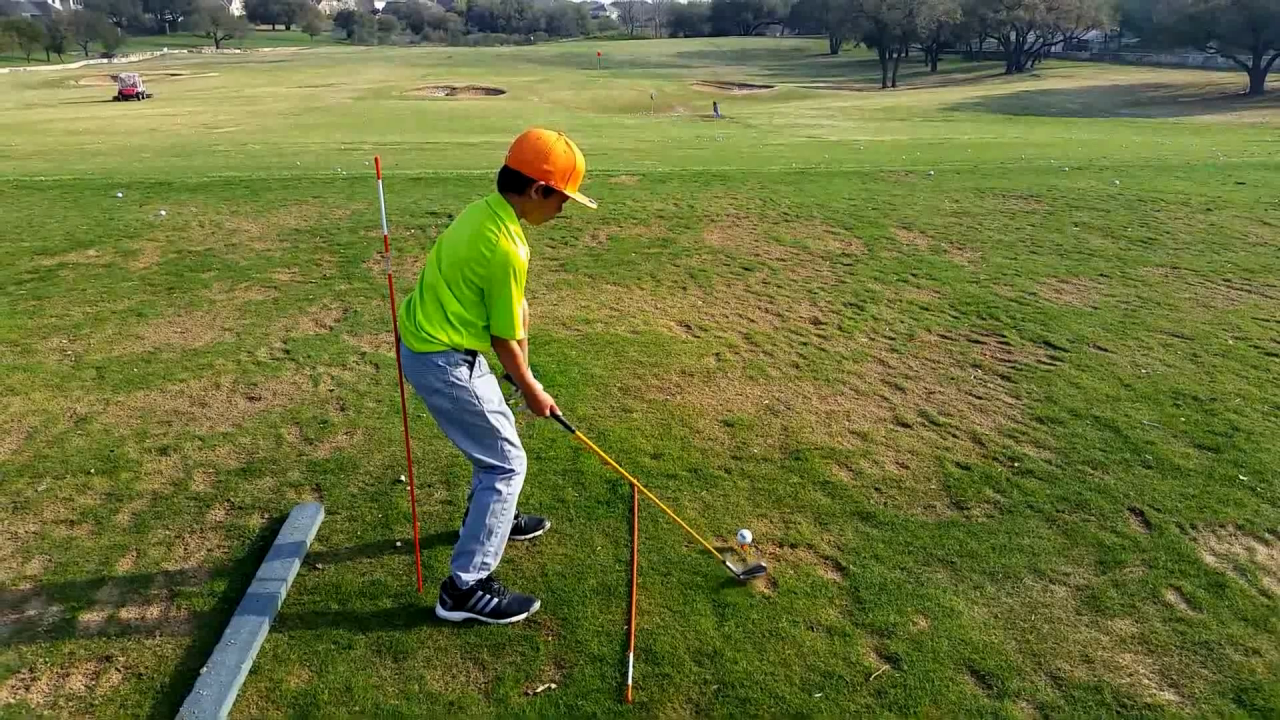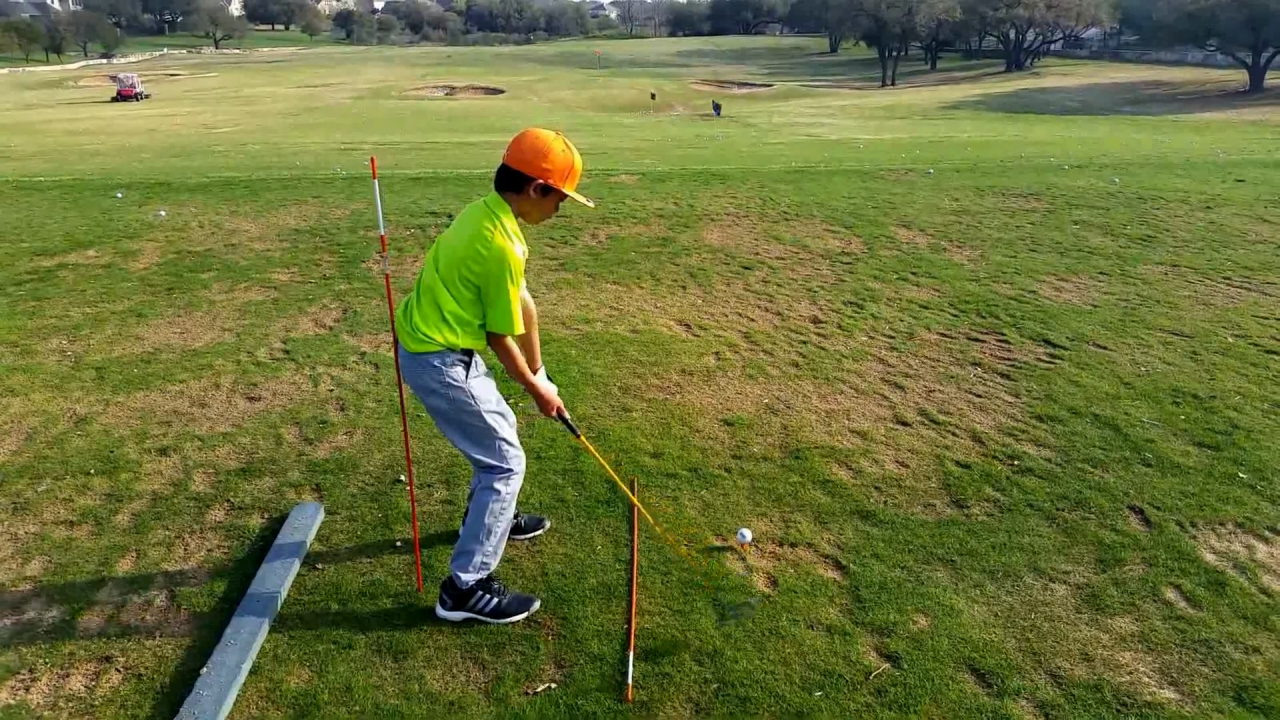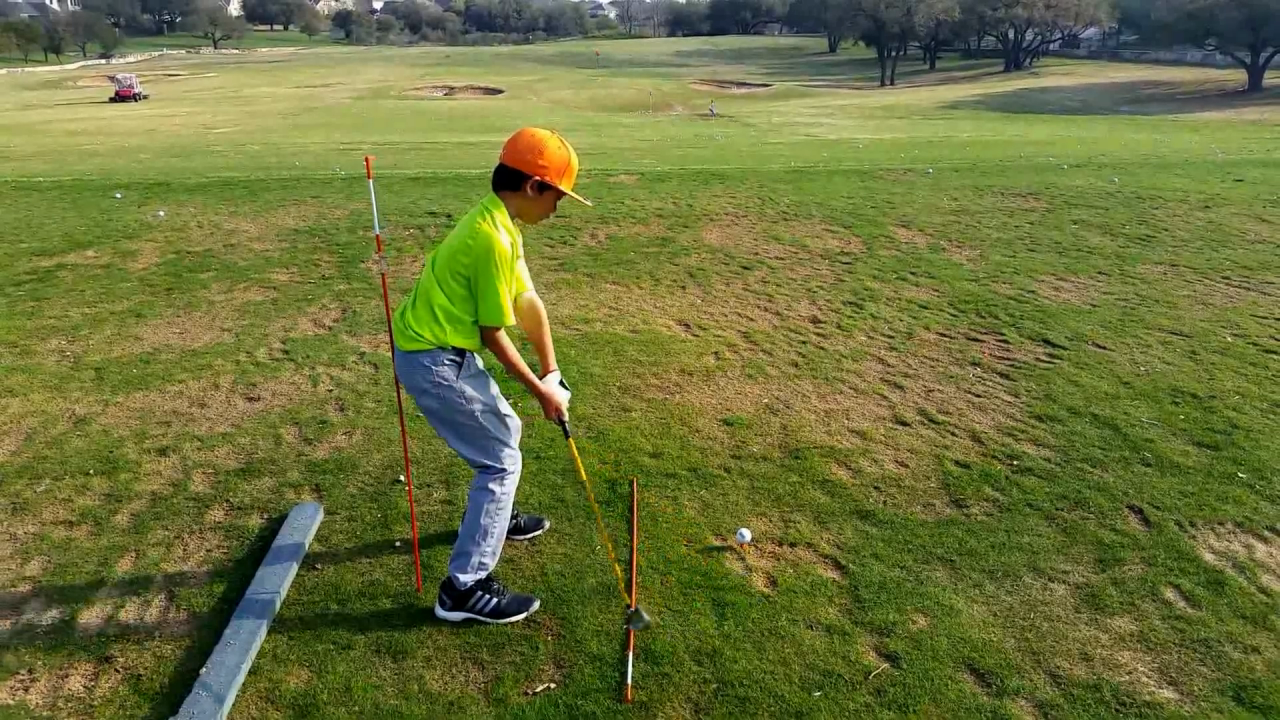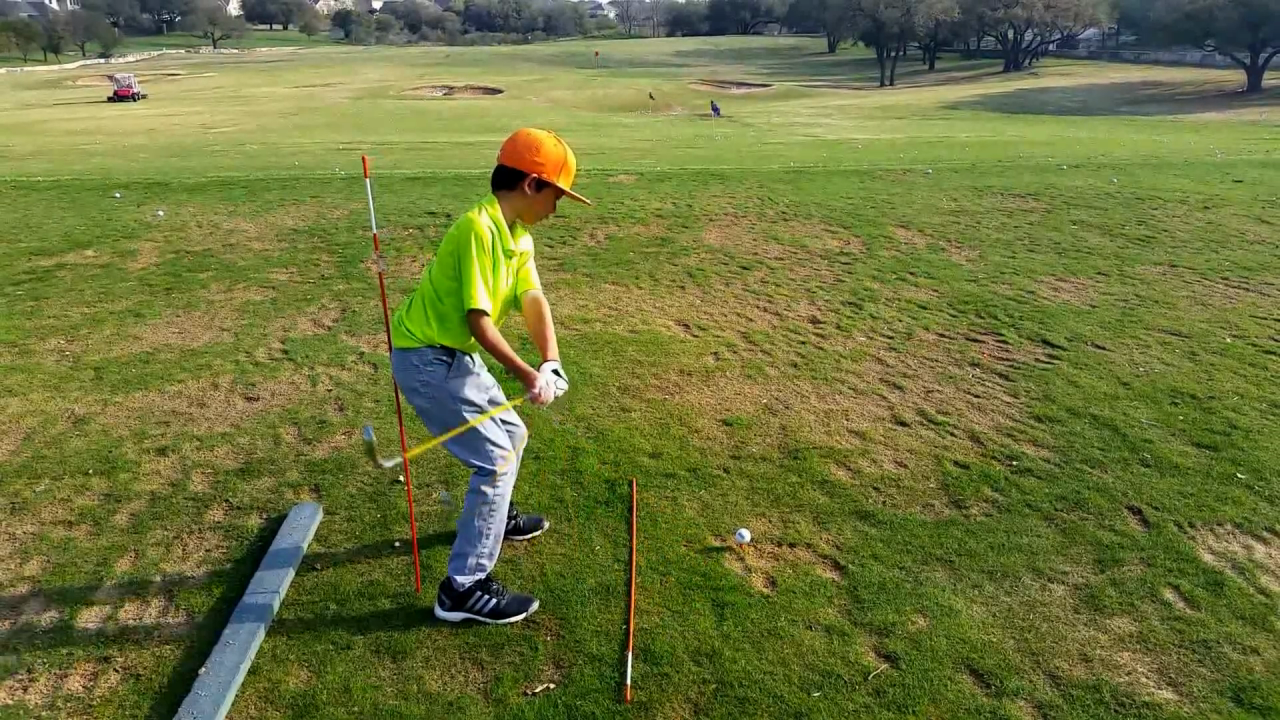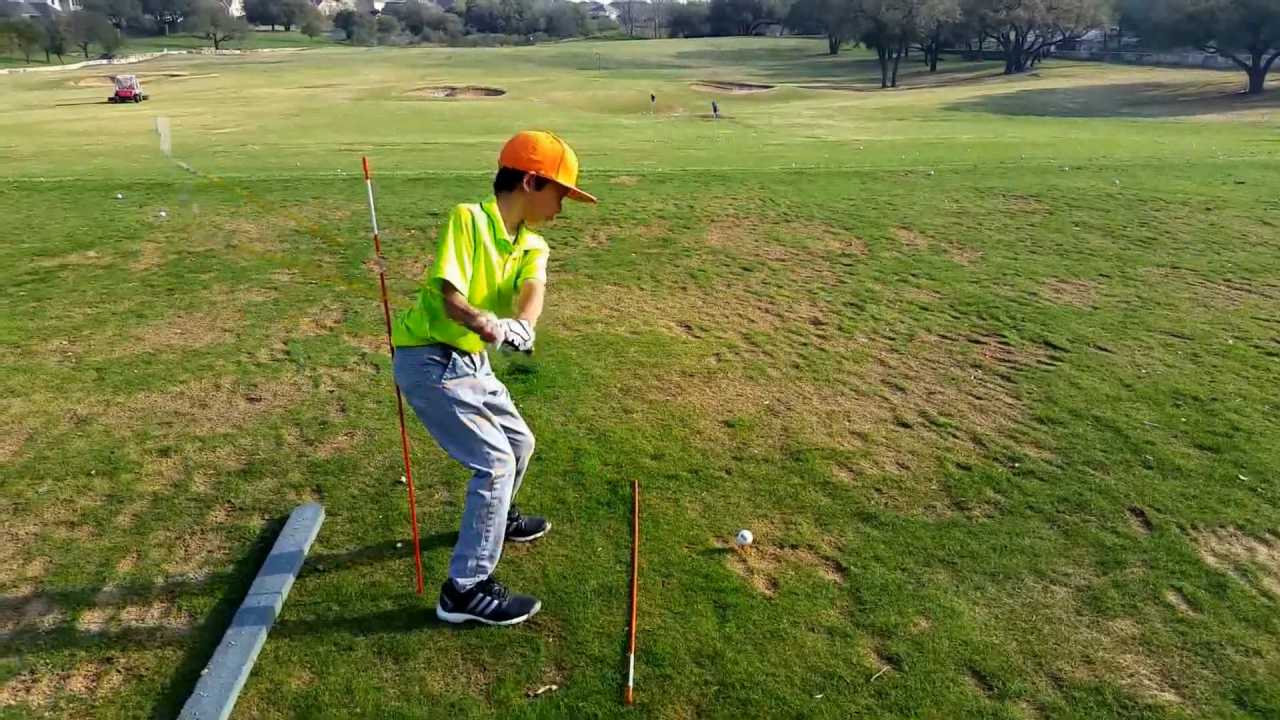
dt=1s
person 1, frame 1
left shoulder: (484, 210)
right shoulder: (504, 248)
left elbow: (515, 308)
right elbow: (504, 338)
left wrist: (524, 373)
right wrist: (531, 390)
left hip: (429, 344)
right hip: (445, 362)
left knee: (496, 434)
right knee: (506, 463)
left ankle: (488, 516)
right ankle: (466, 588)
person 1, frame 2
left shoulder: (484, 211)
right shoulder: (502, 245)
left elbow: (522, 303)
right elbow: (500, 336)
left wrist: (538, 370)
right wrist: (536, 389)
left hip: (430, 347)
right hip: (443, 362)
left knee: (500, 429)
right knee: (505, 462)
left ankle: (490, 516)
right ankle: (466, 588)
person 1, frame 3
left shoulder: (496, 220)
right shoulder: (494, 238)
left elbow: (529, 303)
right elbow: (494, 333)
left wrist: (551, 372)
right wrist: (541, 390)
left hip: (443, 352)
right hip: (436, 362)
left knee: (505, 430)
right knee: (502, 460)
left ankle: (492, 517)
right ankle: (465, 588)
person 1, frame 4
left shoulder: (519, 238)
right shoulder: (478, 228)
left elbow: (533, 301)
right elbow: (478, 321)
left wrist: (550, 363)
right wrist: (525, 374)
left hip: (456, 356)
right hip: (428, 360)
left knee: (512, 435)
right knee: (495, 459)
left ankle: (493, 516)
right ankle: (463, 589)
person 1, frame 5
left shoulder: (533, 245)
right shoulder: (468, 218)
left elbow: (533, 291)
right elbow: (449, 297)
left wrist: (521, 325)
right wrist: (481, 320)
left hip: (470, 359)
right hip: (430, 360)
left knee: (519, 442)
right knee: (495, 462)
left ankle: (494, 517)
right ankle: (465, 590)
